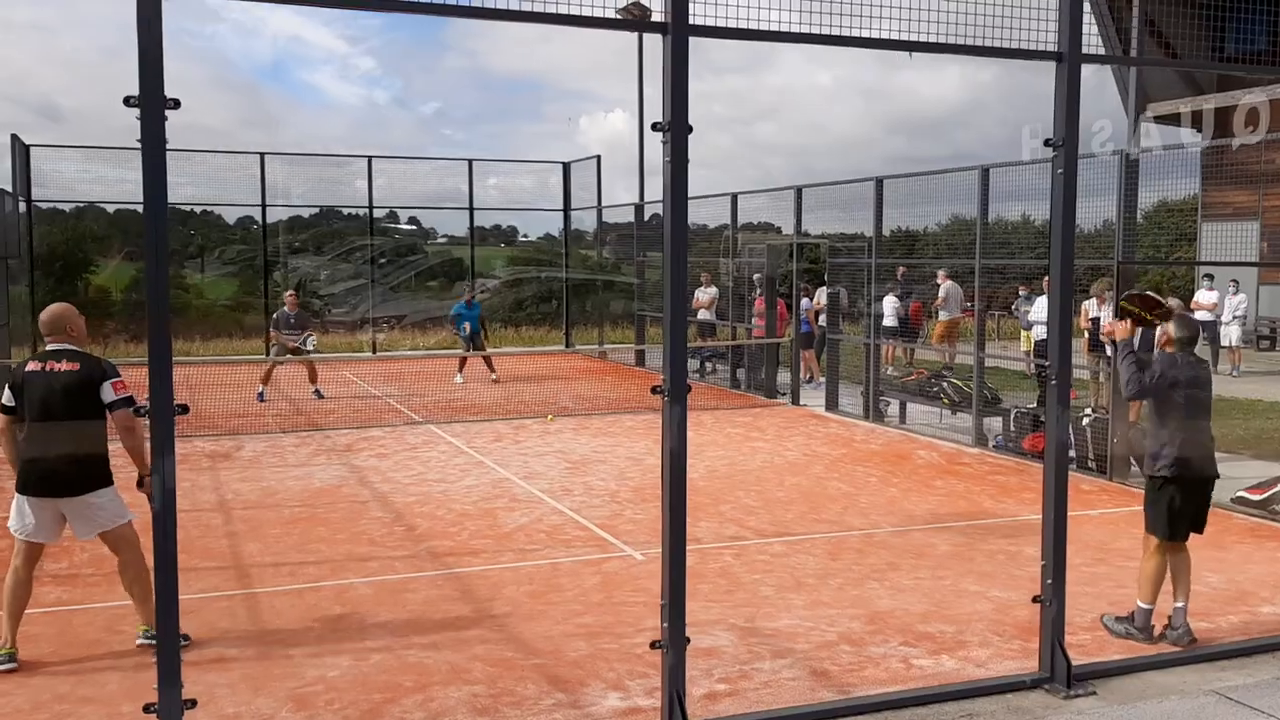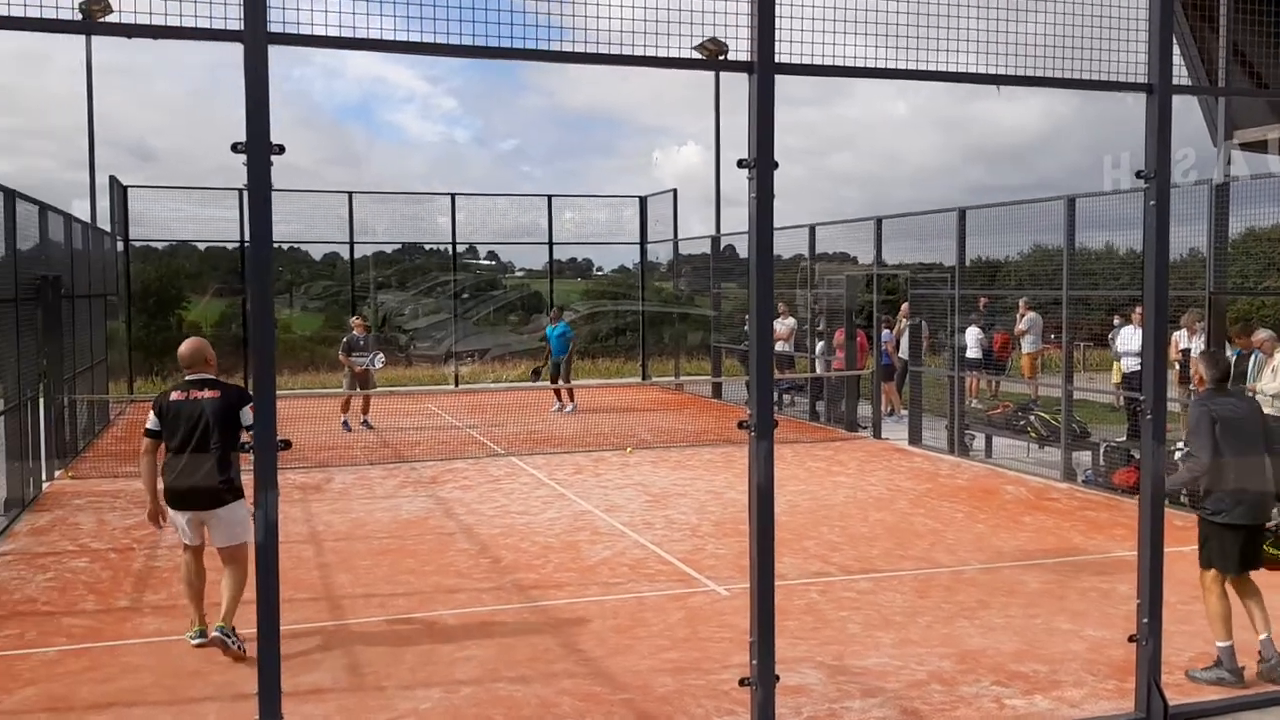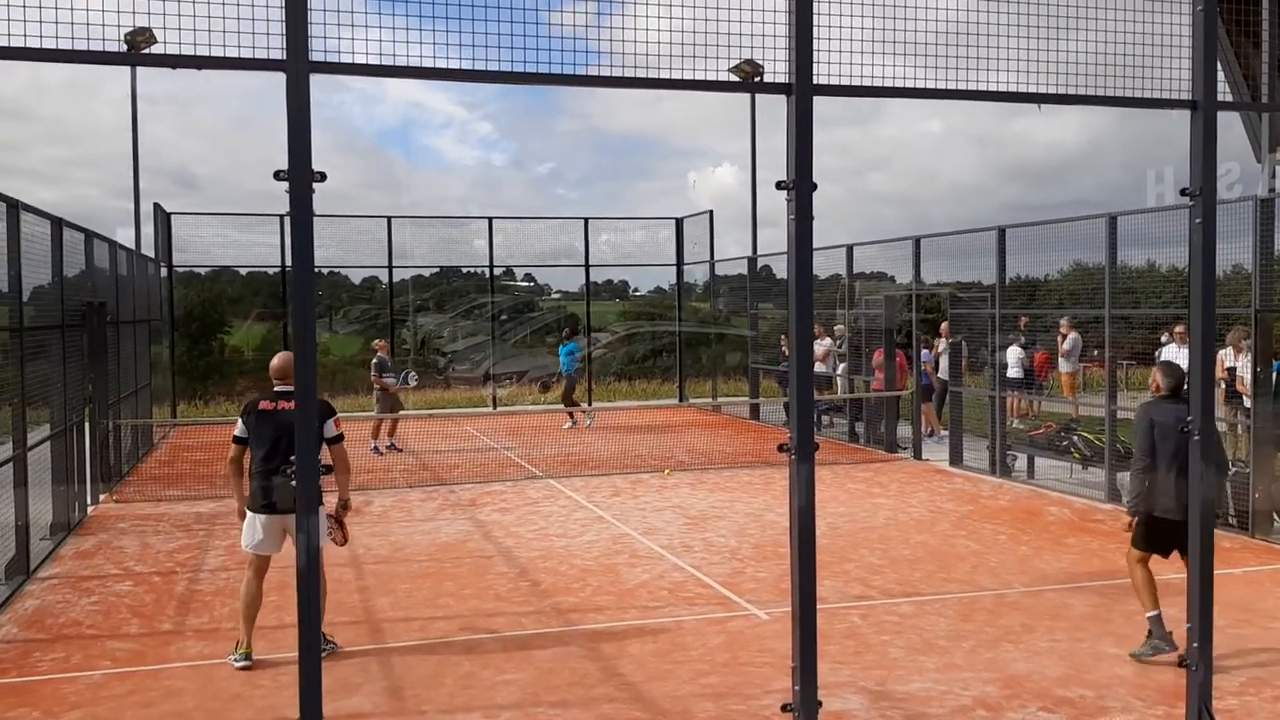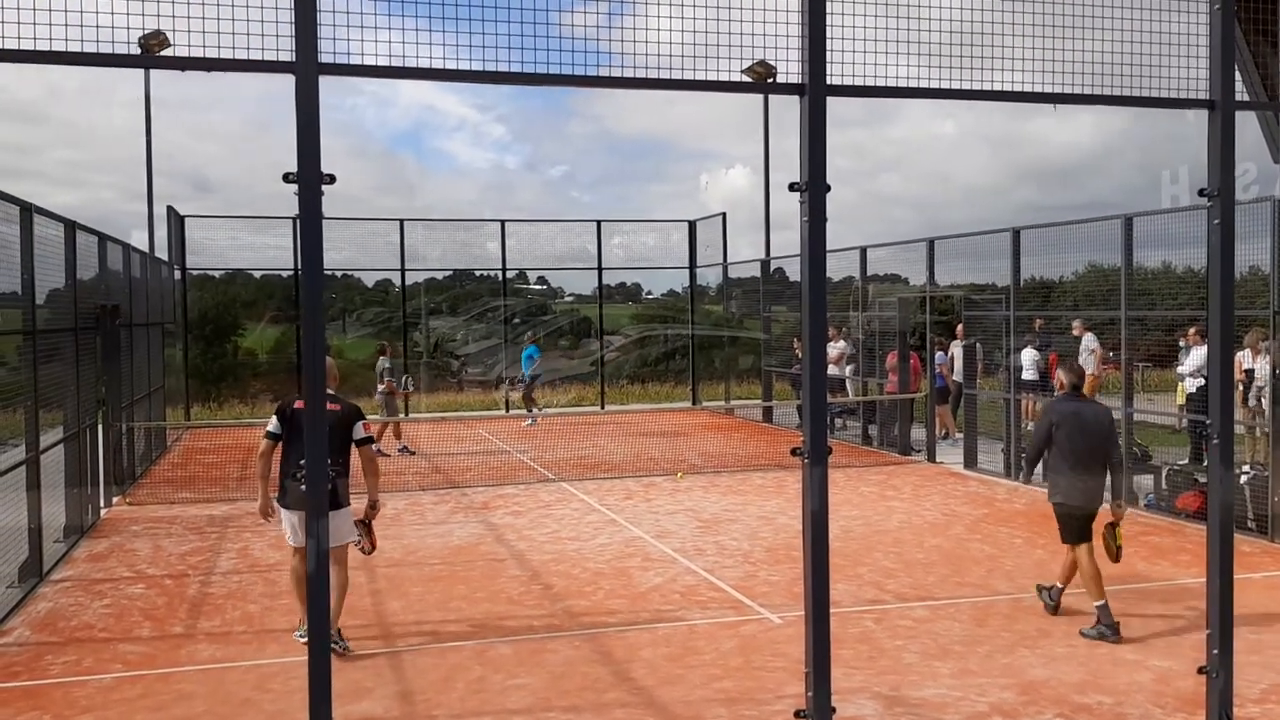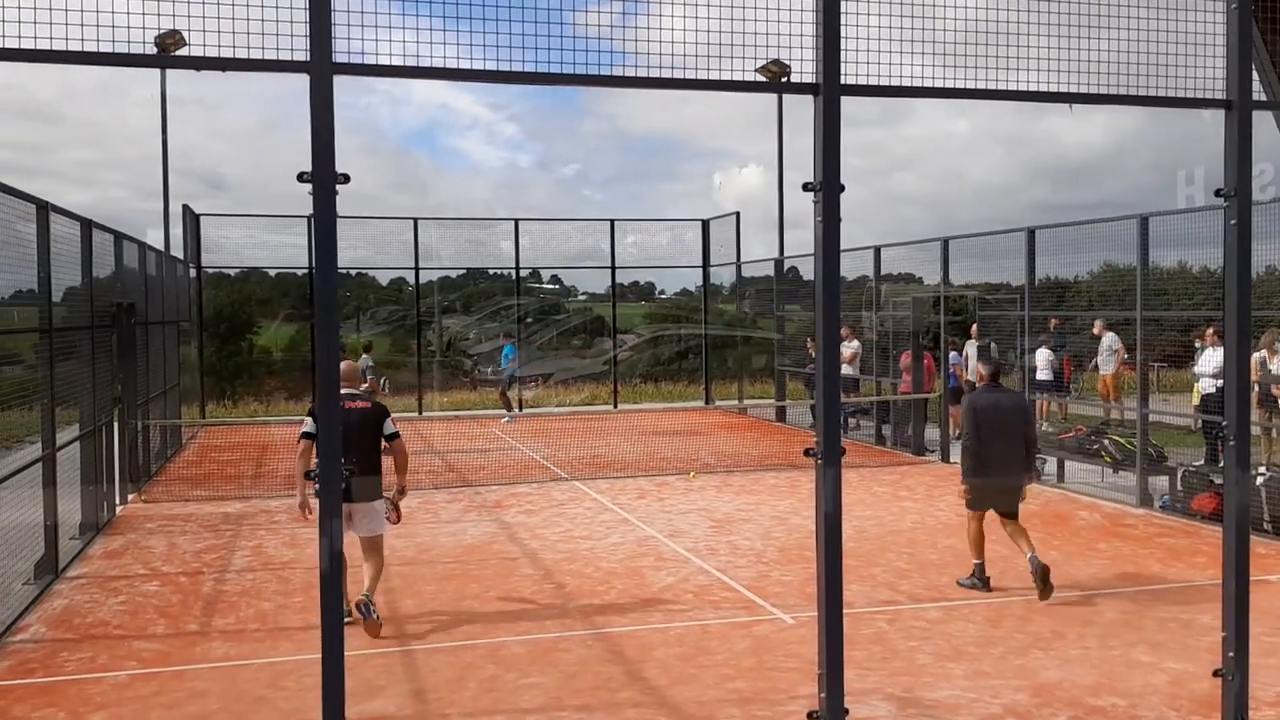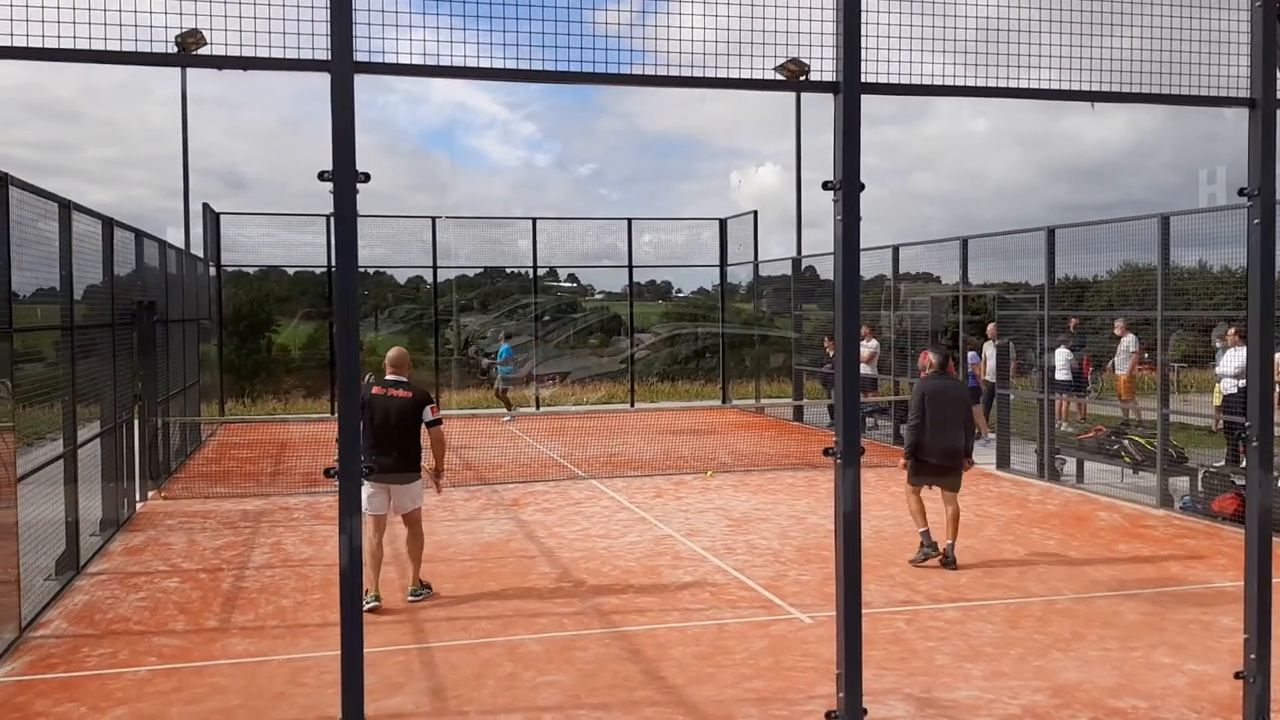
dt=0.7s
person 1, frame 1
right shoulder: (99, 370)
right elbow: (127, 426)
right wrist: (145, 473)
left hip: (34, 484)
right hip: (88, 482)
right knee: (128, 549)
right ankle: (149, 628)
person 1, frame 2
left shoulder: (164, 400)
right shoulder: (236, 396)
left elbow: (148, 452)
left wrist: (152, 499)
left hip: (179, 495)
right hip: (222, 493)
left knee: (192, 554)
right knee: (235, 563)
left ankle: (197, 626)
right ankle: (225, 625)
person 1, frame 3
left shoulder: (252, 408)
right shoulder: (321, 409)
left elbow: (234, 458)
right elbow: (339, 458)
left wrist: (240, 499)
right wrist: (344, 497)
left hip: (262, 503)
right hip: (304, 503)
left knee: (254, 572)
left ankle: (243, 647)
right ankle: (316, 639)
person 1, frame 4
left shoulder: (287, 407)
right shoulder: (350, 411)
left elbow: (264, 452)
right elbow: (368, 458)
left wrist: (263, 494)
right wrist: (373, 498)
left hip: (293, 497)
right hip: (333, 499)
left knee: (299, 556)
right knee: (337, 564)
left ankle: (306, 624)
right ankle: (331, 630)
person 1, frame 5
left shoulder: (319, 409)
right shoulder: (378, 409)
left elbow: (303, 452)
right elbow: (399, 450)
left wrist: (301, 493)
right wrist: (401, 483)
right hip: (368, 489)
right knee: (372, 552)
left ankle: (343, 606)
right ankle: (367, 597)
person 1, frame 6
left shoulder: (366, 393)
right shoulder: (421, 397)
right elbow: (437, 437)
right wrist: (438, 470)
left hip: (373, 471)
right hip: (407, 472)
left knee: (374, 532)
right knee: (414, 525)
left ankle: (372, 592)
right ankle: (416, 585)
person 2, frame 1
left shoulder: (1169, 362)
right shoulder: (1198, 367)
left elbow: (1133, 389)
right elbow: (1151, 381)
left wrist: (1124, 343)
right wrist: (1127, 344)
left hip: (1172, 467)
right hip: (1200, 467)
left knee: (1155, 545)
right knee: (1176, 544)
left ankle: (1140, 623)
right ankle: (1179, 625)
person 2, frame 2
left shoulder: (1202, 407)
right shoulder: (1249, 405)
left elbow: (1201, 463)
left wrist: (1163, 487)
left hip: (1223, 506)
left knee: (1212, 580)
right knee: (1241, 578)
left ankle: (1227, 665)
person 2, frame 3
left shoulder: (1148, 412)
left elbow: (1141, 463)
right elbow: (1220, 465)
left wrist: (1132, 508)
right wrist: (1209, 500)
left hip: (1163, 507)
left knee: (1136, 559)
left ankle: (1159, 633)
person 2, frame 4
left shoulder: (1053, 410)
right shoulder: (1102, 412)
left elbow: (1035, 450)
right elbow: (1115, 460)
left wrist: (1027, 475)
right wrist: (1117, 499)
left hip: (1066, 492)
right hip: (1093, 492)
left knee: (1083, 552)
right knee: (1076, 545)
left ankle: (1106, 622)
right ankle: (1054, 596)
person 2, frame 5
left shoulder: (974, 400)
right shoulder: (1018, 400)
left elbow: (969, 443)
right elbow: (1031, 439)
left wrist: (966, 479)
right wrist: (1029, 470)
left hip: (984, 473)
right hip: (1014, 474)
left knee: (975, 518)
right knee: (1011, 523)
left ankle: (980, 575)
right ankle: (1036, 564)
person 2, frame 6
left shoulder: (924, 385)
right shoulder: (961, 387)
left elbow: (914, 422)
right elbow: (970, 425)
left wrist: (906, 453)
right wrist: (968, 454)
left hip: (926, 452)
right hip: (953, 453)
left knee: (912, 492)
right knee: (950, 500)
left ankle: (928, 544)
right ankle: (949, 552)
